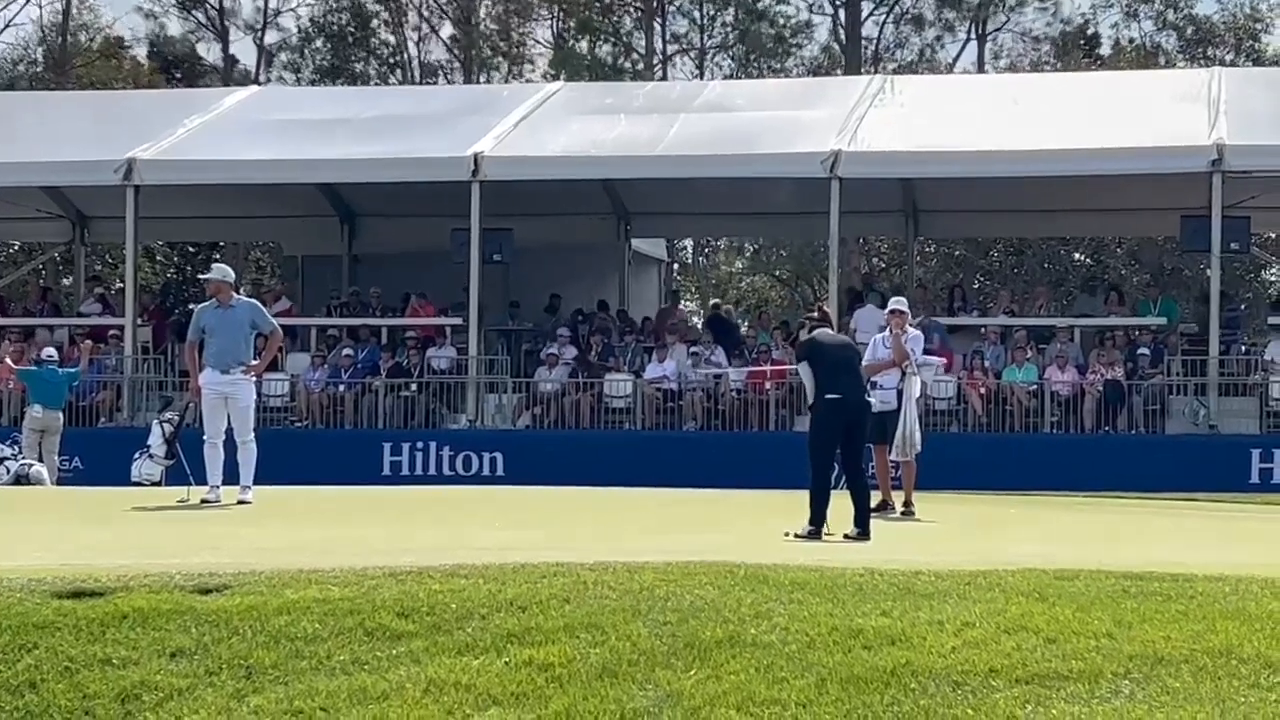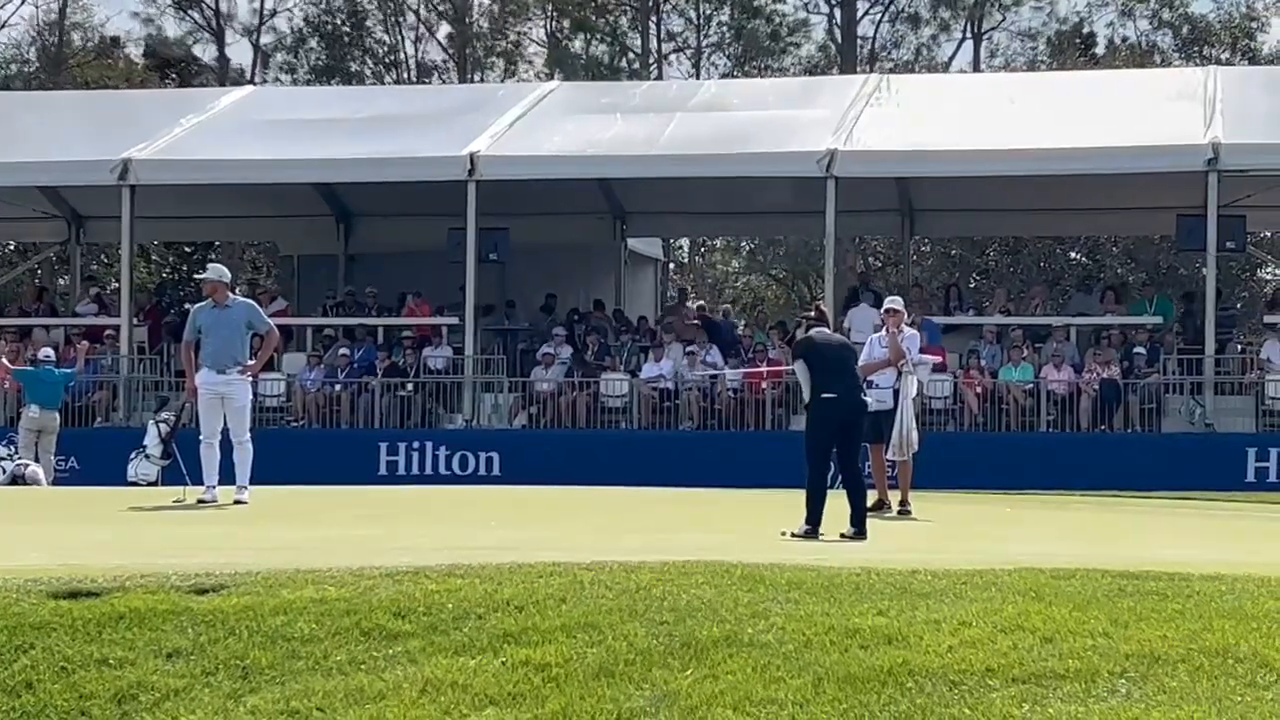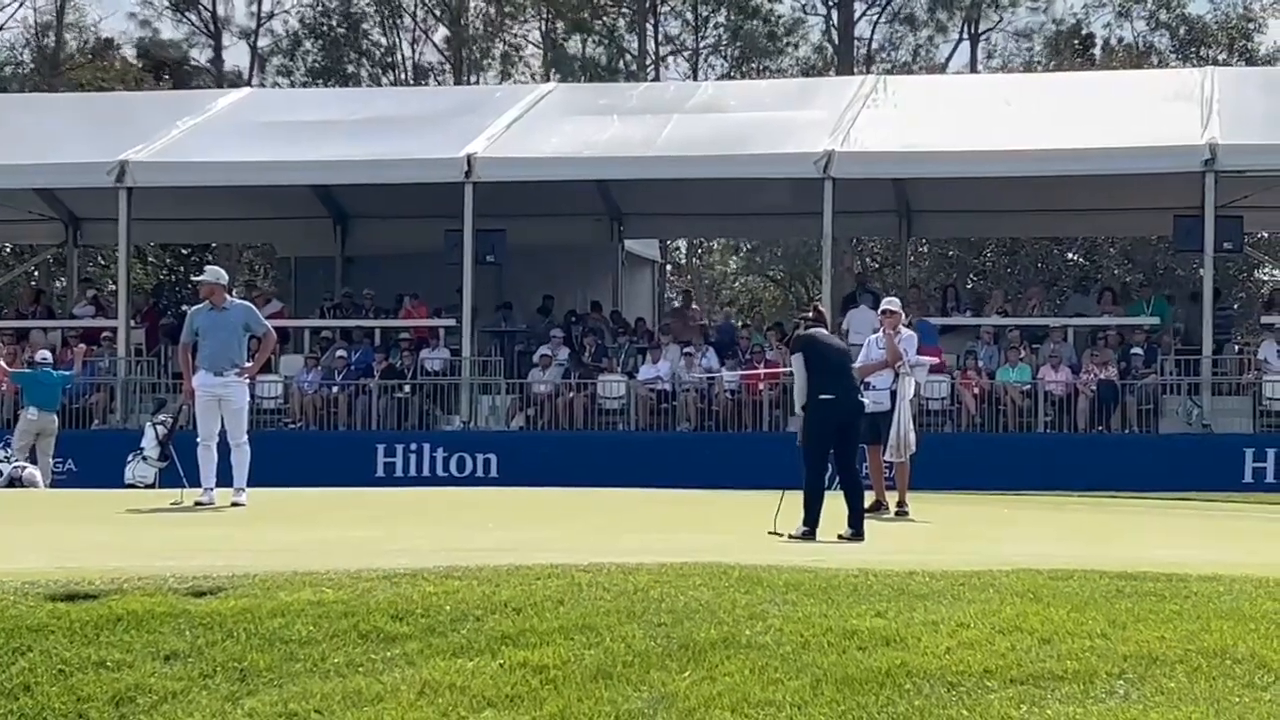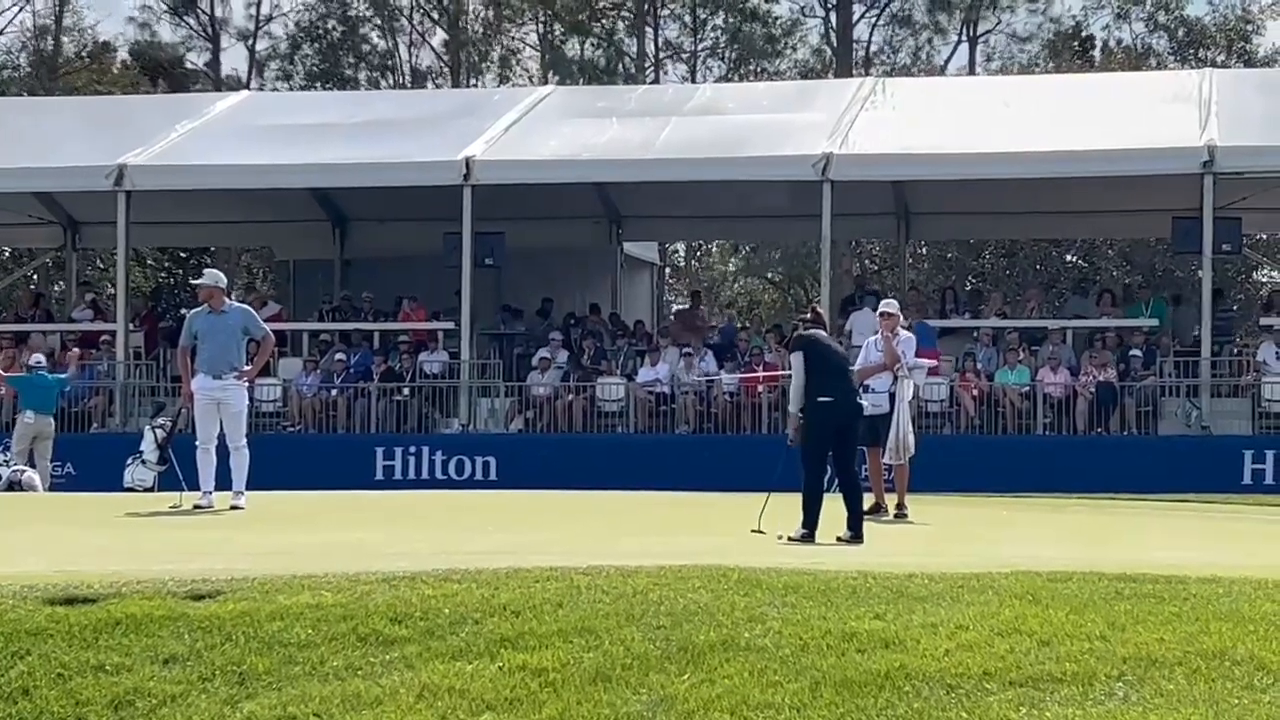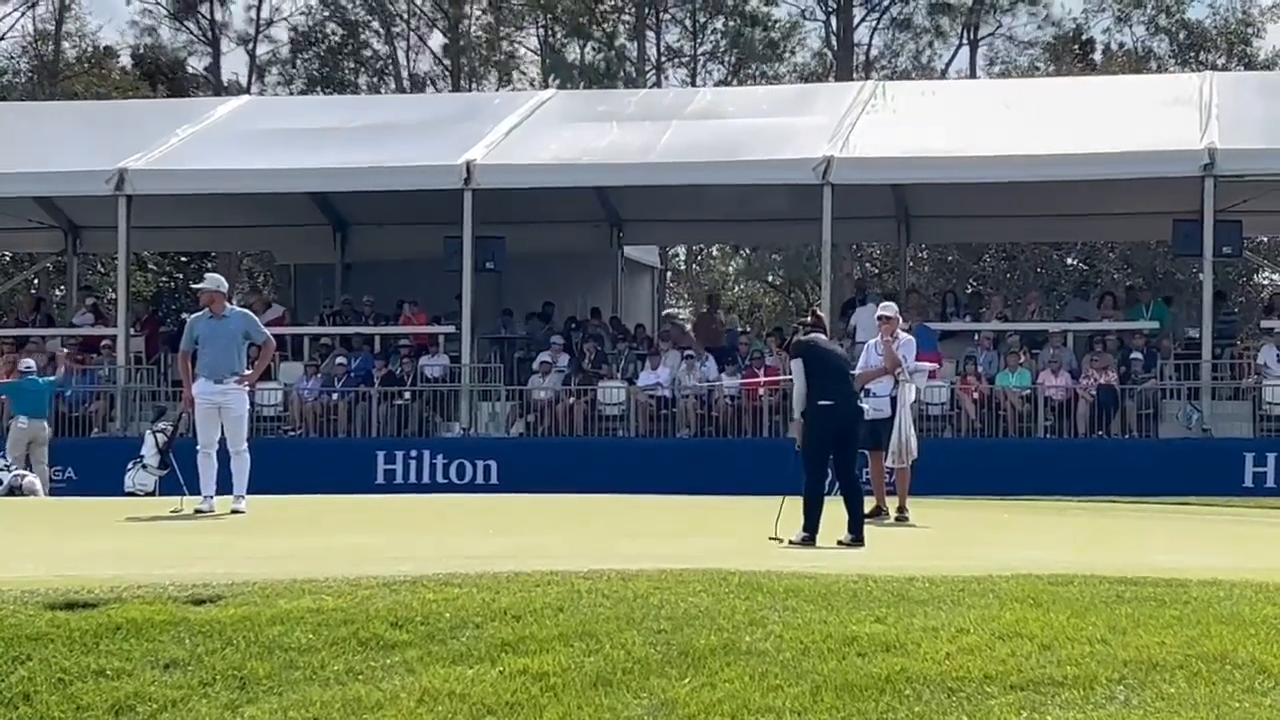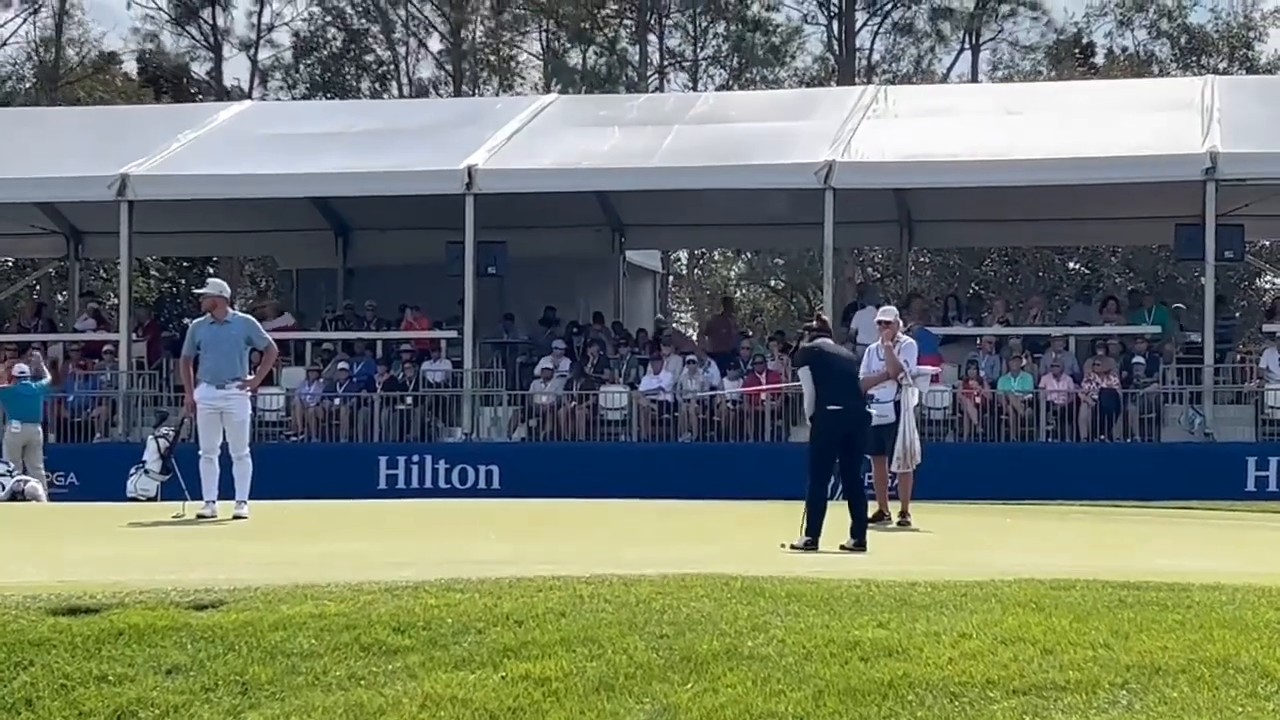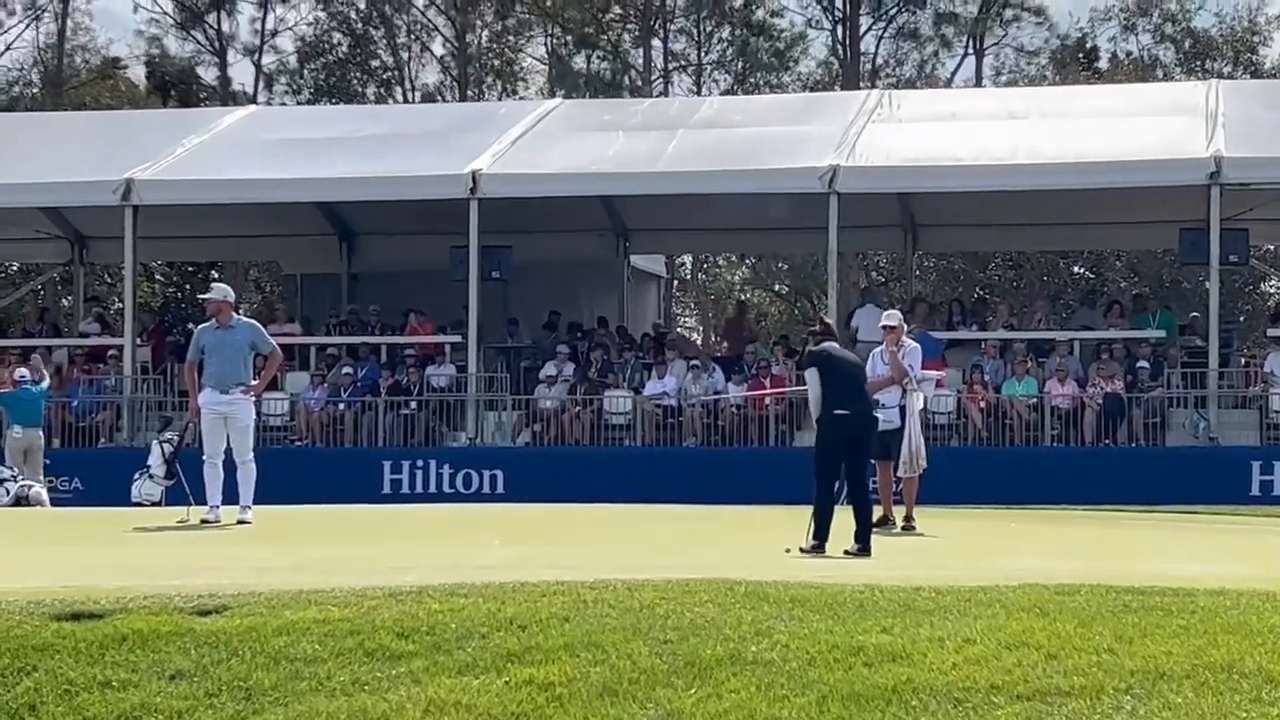
dt=0.3s
person 1, frame 1
left shoulder: (250, 307)
right shoulder: (202, 311)
left elbow: (276, 334)
right elbow: (191, 344)
left wrist: (262, 364)
right wrist: (194, 378)
left hip: (241, 378)
right hip: (211, 378)
left knee: (245, 436)
right knee: (212, 437)
left ankle: (246, 487)
right ankle: (214, 487)
person 1, frame 2
left shoulder: (246, 307)
right shoulder: (198, 311)
left elbow: (272, 334)
right elbow: (187, 345)
left wrist: (257, 365)
right wrist: (190, 378)
left hip: (237, 378)
right hip: (207, 378)
left knee: (240, 436)
right knee: (208, 437)
left ankle: (242, 487)
right ankle: (210, 487)
person 1, frame 3
left shoulder: (243, 309)
right shoulder: (196, 313)
left elbow: (269, 336)
right elbow: (185, 347)
left wrist: (255, 366)
right wrist: (187, 380)
left hip: (234, 380)
right hip: (204, 380)
left knee: (238, 439)
right knee: (206, 439)
left ankle: (239, 489)
right ankle: (207, 489)
person 1, frame 4
left shoulder: (242, 313)
right shoulder: (194, 317)
left elbow: (268, 339)
right elbow: (183, 350)
left wrist: (254, 370)
right wrist: (186, 384)
left hip: (233, 383)
right hip: (203, 384)
left knee: (237, 442)
right knee: (205, 442)
left ankle: (239, 493)
right ankle: (206, 493)
person 1, frame 5
left shoulder: (243, 317)
right shoulder: (195, 321)
left elbow: (269, 344)
right elbow: (184, 354)
left wrist: (255, 374)
right wrist: (187, 388)
left hip: (234, 388)
right hip: (204, 388)
left knee: (238, 446)
right knee: (206, 446)
left ankle: (239, 497)
right ankle: (207, 497)
person 1, frame 6
left shoulder: (245, 323)
right shoulder: (197, 326)
left elbow: (271, 349)
right elbow: (186, 359)
left wrist: (257, 379)
right wrist: (189, 393)
left hip: (236, 392)
right hip: (206, 393)
left knee: (240, 451)
right knee: (208, 451)
left ankle: (241, 502)
right ankle: (209, 502)
person 1, frame 7
left shoulder: (249, 328)
right shoulder: (202, 332)
left elbow: (276, 354)
right elbow: (191, 365)
left wrist: (261, 384)
right wrist: (193, 398)
left hip: (240, 398)
right hip: (210, 398)
left knee: (244, 456)
right knee: (212, 457)
left ankle: (246, 507)
right ankle: (213, 507)
person 2, frame 1
left shoulder: (806, 345)
right shoulder: (848, 343)
left elbow: (811, 386)
right elbow: (855, 376)
left wrist: (815, 411)
left hip: (830, 405)
right hip: (859, 404)
left knee: (821, 466)
right knee: (854, 465)
left ankle: (815, 526)
right ankle: (862, 527)
person 2, frame 2
left shoulder: (802, 344)
right shoulder: (845, 342)
left elbow: (807, 386)
right elbow: (850, 376)
left wrist: (811, 411)
left hip: (826, 404)
right hip: (855, 403)
left knee: (817, 466)
right knee: (851, 465)
left ankle: (811, 525)
right ankle: (858, 526)
person 2, frame 3
left shoulder: (801, 340)
right shoulder: (840, 344)
left elbow: (801, 383)
left wrist: (801, 415)
left hip: (823, 405)
right hip: (851, 404)
left knee: (815, 467)
right knee: (848, 466)
left ankle: (809, 527)
right ankle: (856, 527)
person 2, frame 4
left shoulder: (800, 339)
right shoulder: (836, 346)
left elbow: (798, 381)
left wrist: (794, 415)
right wrist: (803, 420)
left hip: (822, 407)
right hip: (850, 406)
left knee: (814, 469)
right knee: (847, 469)
left ankle: (808, 529)
right ankle: (855, 530)
person 2, frame 5
left shoulder: (800, 344)
right shoulder: (838, 350)
left elbow: (800, 387)
left wrist: (798, 420)
left hip: (822, 411)
right hip: (850, 409)
left knee: (815, 473)
right knee: (847, 472)
left ankle: (809, 532)
right ankle: (856, 533)
person 2, frame 6
left shoulder: (806, 352)
right shoulder: (846, 353)
left elbow: (810, 392)
right elbow: (854, 387)
left wrist: (812, 419)
left hip: (830, 415)
right hip: (859, 414)
left knee: (818, 478)
right knee: (852, 477)
left ankle: (810, 537)
right ankle: (857, 537)
person 2, frame 7
left shoulder: (813, 355)
right shoulder: (853, 358)
left elbow: (816, 394)
right elbow: (863, 390)
left wrist: (819, 422)
left hip: (837, 420)
right hip: (866, 419)
left knee: (825, 481)
right knee: (857, 481)
left ankle: (818, 540)
right ankle: (862, 542)
person 3, frame 1
left shoulder: (915, 336)
right shoulder: (878, 339)
left elbow: (904, 359)
right elbow: (866, 368)
left wrist: (897, 333)
right wrist: (891, 362)
left hip: (900, 399)
right hip: (877, 400)
right knee: (879, 450)
left ankle: (908, 501)
right ankle: (886, 499)
person 3, frame 2
left shoulder: (911, 335)
right shoulder: (874, 339)
left elbow: (899, 358)
right elbow: (862, 369)
left wrist: (893, 332)
right wrist: (886, 361)
left hip: (896, 399)
right hip: (873, 399)
right knee: (875, 449)
left ankle: (904, 500)
right ankle: (882, 499)
person 3, frame 3
left shoulder: (908, 337)
right shoulder: (872, 340)
left elbow: (897, 360)
right elbow: (860, 370)
left wrist: (889, 334)
right wrist: (884, 363)
left hip: (893, 400)
right hip: (870, 400)
right knee: (872, 451)
left ankle: (902, 502)
right ankle: (880, 500)
person 3, frame 4
left shoulder: (907, 339)
right shoulder: (870, 343)
left elbow: (895, 363)
right elbow: (859, 373)
left wrist: (888, 336)
right wrist: (882, 366)
left hip: (892, 402)
right hip: (869, 403)
right knee: (872, 453)
left ankle: (901, 504)
right ankle: (879, 502)
person 3, frame 5
left shoulder: (907, 341)
right shoulder: (870, 345)
left elbow: (896, 367)
right elbow: (859, 378)
left wrist: (887, 341)
right wrist: (883, 370)
left hip: (893, 406)
right hip: (871, 407)
right knee: (874, 457)
left ankle: (902, 507)
right ankle: (880, 505)
person 3, frame 6
left shoulder: (908, 345)
right shoulder: (871, 349)
left elbow: (897, 372)
right elbow: (861, 382)
left wrist: (888, 345)
right wrist: (885, 375)
left hip: (897, 410)
right hip: (874, 411)
right knee: (877, 462)
left ankle: (904, 512)
right ankle: (883, 510)
person 3, frame 7
left shoulder: (912, 349)
right shoulder: (876, 354)
left elbow: (902, 377)
left wrist: (893, 349)
right wrist: (890, 380)
left hip: (901, 415)
right hip: (879, 416)
right knee: (882, 467)
left ankle: (909, 516)
right ankle: (887, 515)
